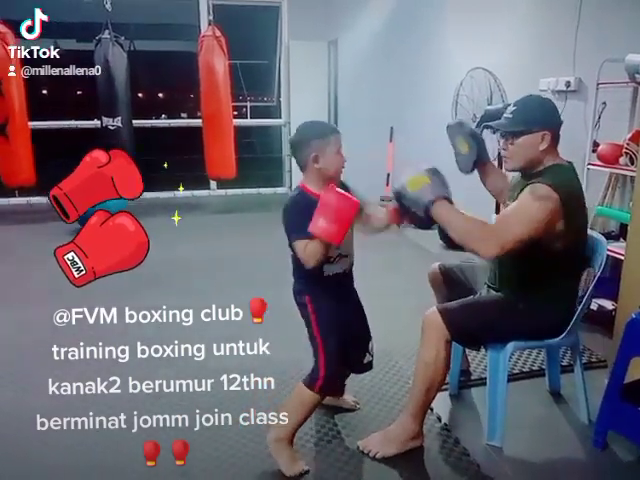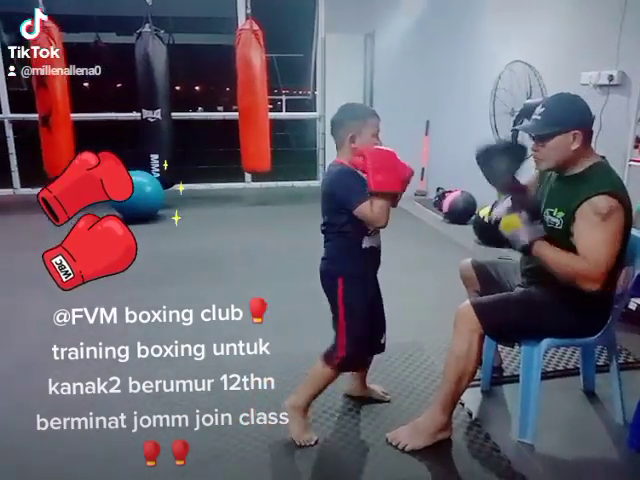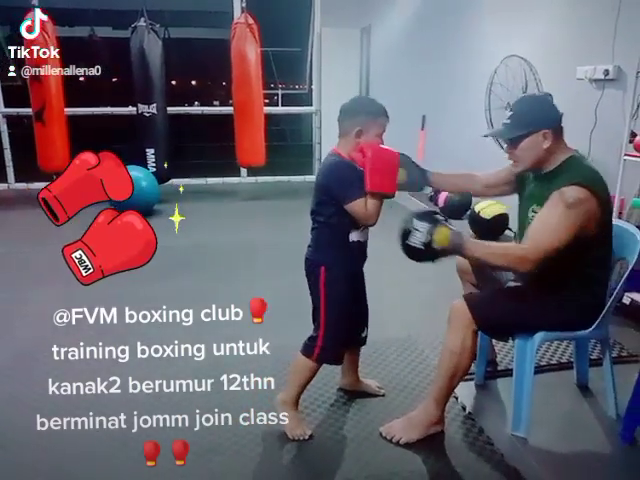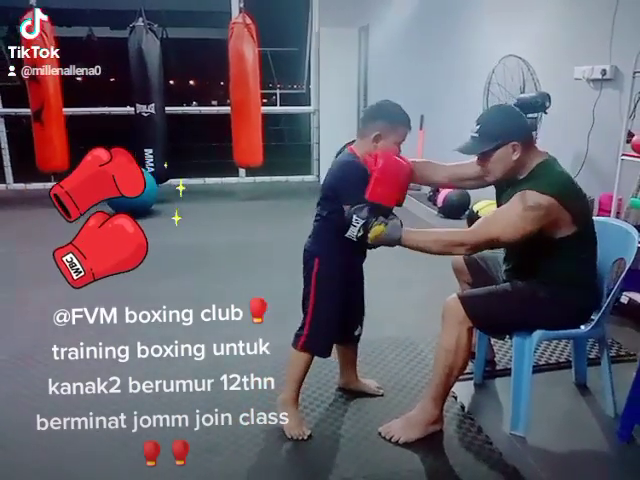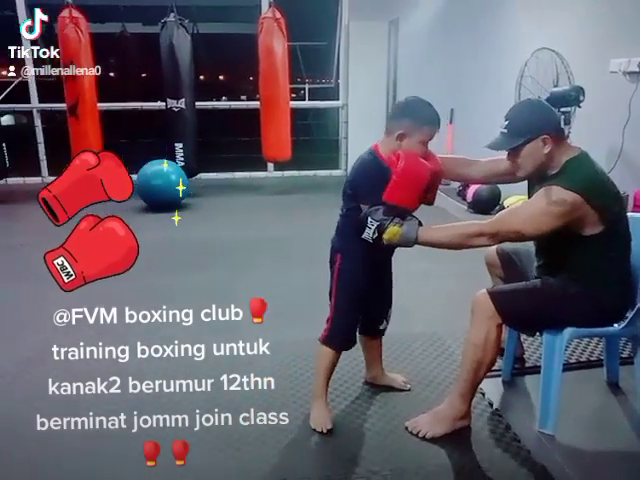
dt=0.5s
person 1, frame 1
left shoulder: (550, 190)
right shoulder: (537, 172)
left elbow: (490, 243)
right elbow: (508, 195)
left wrist: (436, 203)
right wrist: (479, 158)
left hip: (538, 307)
right hip: (511, 283)
left knee: (436, 321)
right knee: (440, 275)
left ankle: (409, 428)
right ankle: (456, 358)
person 1, frame 2
left shoulder: (601, 198)
right shoulder: (557, 170)
left elbow: (592, 278)
right elbow: (534, 202)
left wrist: (530, 241)
left hip: (574, 304)
right hip: (538, 279)
left knee: (468, 316)
right knee: (471, 270)
left ankle: (438, 420)
right ankle: (487, 358)
person 1, frame 3
left shoulder: (574, 192)
right shoulder: (536, 167)
left elbow: (525, 258)
right elbow: (481, 183)
left wrist: (456, 242)
left hip: (569, 297)
right hip: (540, 275)
left knee: (463, 311)
right knee: (467, 266)
left ankle: (431, 414)
person 1, frame 4
left shoulder: (541, 195)
right shoulder: (516, 166)
left elbow: (468, 242)
right elbow: (443, 173)
left wrist: (394, 233)
left hip: (561, 295)
right hip: (533, 272)
left knee: (457, 308)
right knee: (465, 266)
left ankle: (429, 414)
person 1, frame 5
left shoulder: (567, 194)
right shoulder: (553, 161)
left elbow: (487, 232)
left wrist: (411, 234)
left hip: (595, 295)
right hip: (566, 268)
left knee: (486, 304)
right knee: (498, 257)
left ankle: (457, 410)
person 2, frame 1
left shoulder: (336, 193)
right shoulder: (298, 204)
left elbow: (371, 218)
right elbow: (310, 259)
left wrist: (397, 212)
right wrist: (328, 224)
left hip: (342, 287)
right hip: (316, 294)
left knee: (358, 347)
right knee: (327, 367)
left ankle: (332, 394)
right ankle: (280, 437)
person 2, frame 2
left shoulder: (352, 174)
right shoulder: (342, 177)
left elbow: (373, 213)
right elbow: (378, 217)
left hip: (361, 268)
right hip: (344, 273)
left knee: (372, 330)
right knee: (346, 345)
left ankle: (359, 385)
right ankle: (297, 405)
person 2, frame 3
left shoulder: (352, 164)
right shoulder: (337, 169)
left elbow: (366, 206)
right elbow: (368, 215)
left wrist: (382, 176)
right wrist: (379, 179)
left hip: (348, 260)
right hip: (329, 264)
left knee: (355, 323)
right knee: (327, 336)
left ankle: (350, 379)
right ankle: (287, 400)
person 2, frame 4
left shoulder: (365, 163)
right shoulder: (348, 169)
left hip: (350, 255)
right hip: (325, 257)
left knee: (351, 320)
right knee: (315, 328)
left ankle: (349, 377)
right ankle: (288, 401)
person 2, frame 5
left shoulder: (399, 162)
right shoulder: (369, 168)
left wrist: (424, 185)
left hip: (379, 252)
right hip: (352, 253)
left knee: (376, 315)
right knee: (340, 324)
left ankle: (375, 371)
right ankle: (318, 397)
